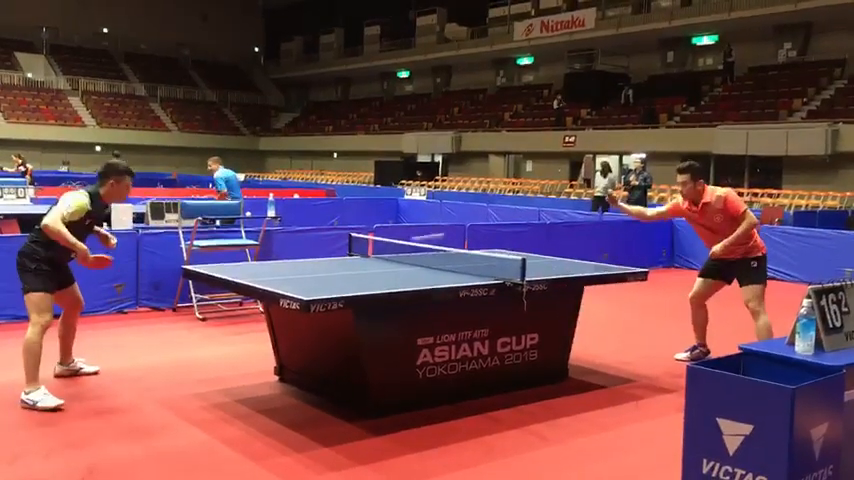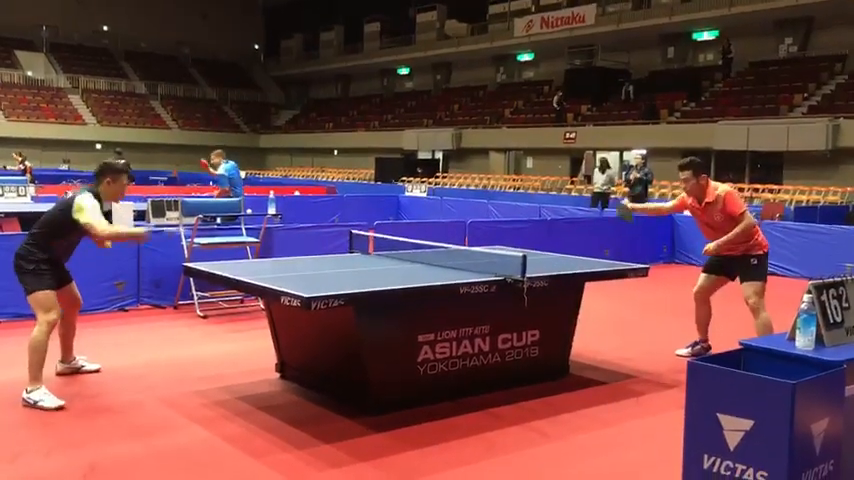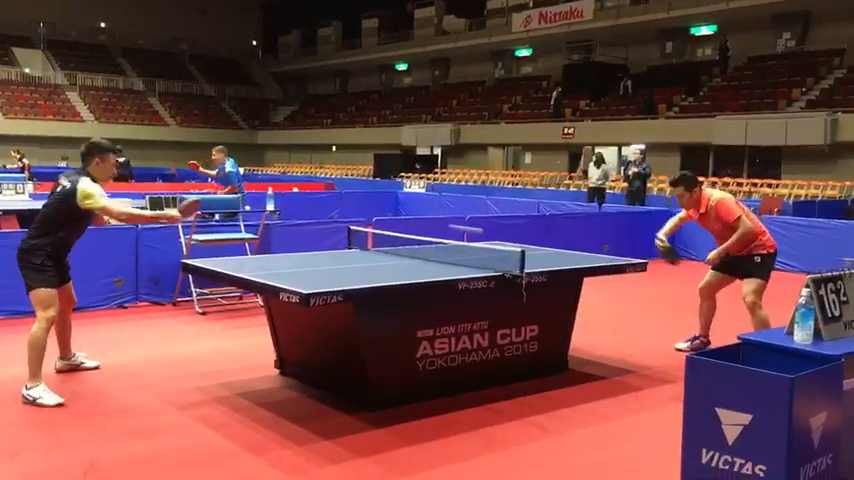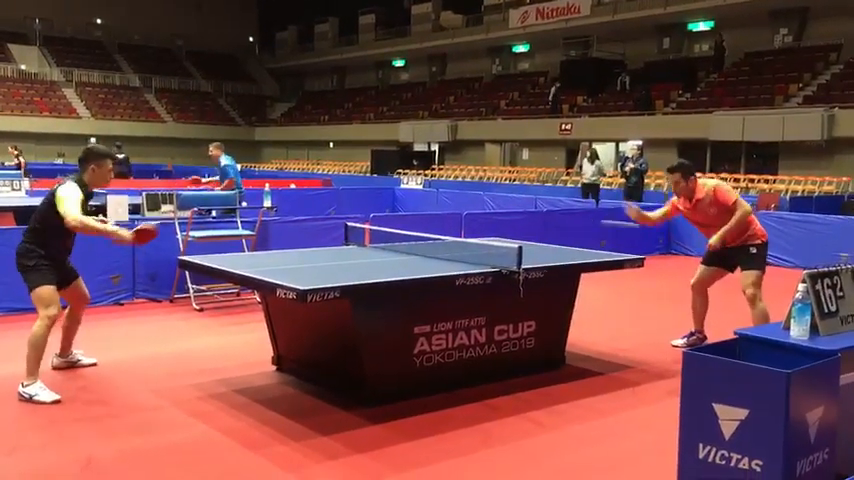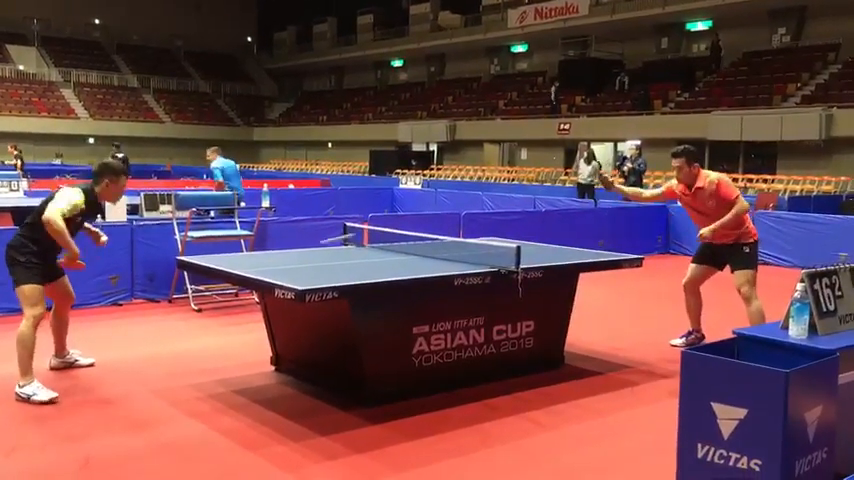
dt=0.2s
person 1, frame 1
left shoulder: (99, 204)
right shoulder: (81, 198)
right elbow: (49, 224)
left wrist: (103, 235)
right wrist: (80, 249)
left hip: (54, 261)
right hip: (35, 260)
left knee: (74, 307)
right knee: (41, 320)
left ankle: (66, 363)
right ankle: (31, 391)
person 1, frame 2
left shoulder: (94, 201)
right shoulder: (85, 200)
right elbow: (103, 230)
left wrist: (99, 238)
right wrist: (136, 233)
left hip: (50, 260)
right hip: (35, 260)
left knee: (74, 306)
right knee: (50, 317)
left ankle: (68, 361)
right ankle: (34, 390)
person 1, frame 3
left shoulder: (72, 178)
right shoulder: (86, 185)
right elbow: (121, 213)
left wrist: (97, 216)
right wrist: (165, 216)
left hip: (51, 254)
right hip: (36, 255)
left knee: (66, 306)
right knee: (48, 315)
left ankle: (66, 358)
right ankle: (33, 387)
person 1, frame 4
left shoulder: (79, 188)
right shoulder: (69, 188)
right elbow: (75, 222)
left wrist: (102, 224)
right wrist: (116, 234)
left hip: (55, 256)
right hip: (35, 257)
left knee: (81, 301)
right knee: (49, 314)
left ankle: (64, 355)
right ankle: (29, 384)
person 1, frame 5
left shoulder: (92, 202)
right shoulder: (75, 195)
right elbow: (50, 218)
left wrist: (95, 233)
right wrist: (72, 249)
left hip: (42, 254)
right hip: (24, 254)
left knee: (65, 301)
right knee: (35, 314)
left ankle: (61, 356)
right ankle: (26, 384)
person 2, frame 1
left shoulder: (723, 196)
right shoulder: (682, 204)
left elbow: (752, 221)
right elbow: (650, 214)
left wrist: (725, 244)
right wrist: (620, 205)
left hip: (748, 254)
right hip: (721, 257)
left knee: (755, 307)
right knee: (696, 298)
right ankle: (701, 347)
person 2, frame 2
left shoulder: (724, 194)
right shoulder: (688, 198)
left elbow: (749, 224)
right elbow: (662, 208)
left wrist: (719, 243)
right wrist: (632, 207)
left hip: (751, 250)
right hip: (724, 252)
left knee: (754, 303)
right knee: (699, 294)
right ankle: (702, 344)
person 2, frame 3
left shoulder: (718, 201)
right shoulder: (693, 207)
left elbow: (747, 229)
right elbow: (676, 220)
left wrist: (719, 252)
right wrist: (662, 235)
left hip: (758, 249)
right hip: (734, 252)
left knee: (751, 300)
right knee: (705, 290)
right ankle: (702, 338)
person 2, frame 4
left shoulder: (714, 189)
right shoulder: (680, 201)
left elbow: (745, 210)
right elbow: (654, 218)
left wrist: (721, 234)
right wrist: (637, 214)
left hip: (750, 241)
right hip: (724, 246)
left knee: (751, 292)
right knee: (697, 285)
right ankle: (698, 334)
person 2, frame 5
left shoulder: (716, 181)
right shoulder: (677, 187)
left elbow: (743, 207)
right elbow: (645, 195)
left wrist: (715, 227)
right wrist: (616, 187)
left hip: (740, 239)
right hip: (714, 242)
left knee: (746, 292)
right knee: (689, 284)
right ankle: (696, 333)
